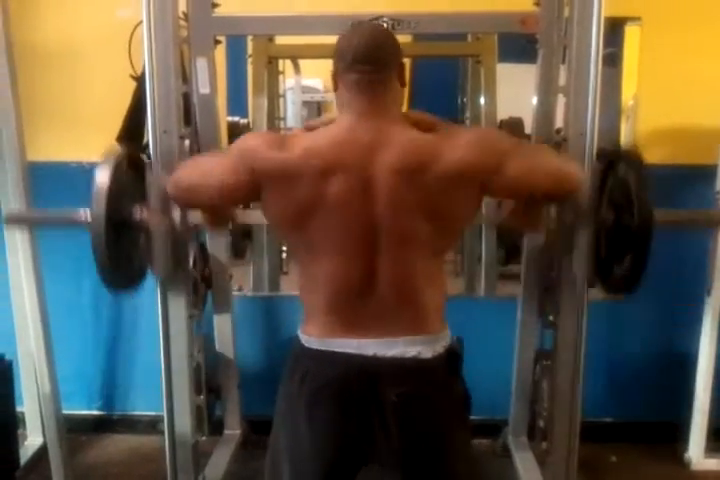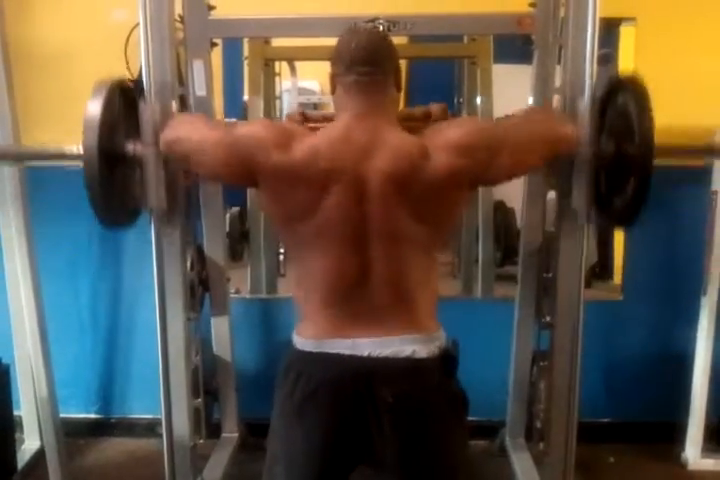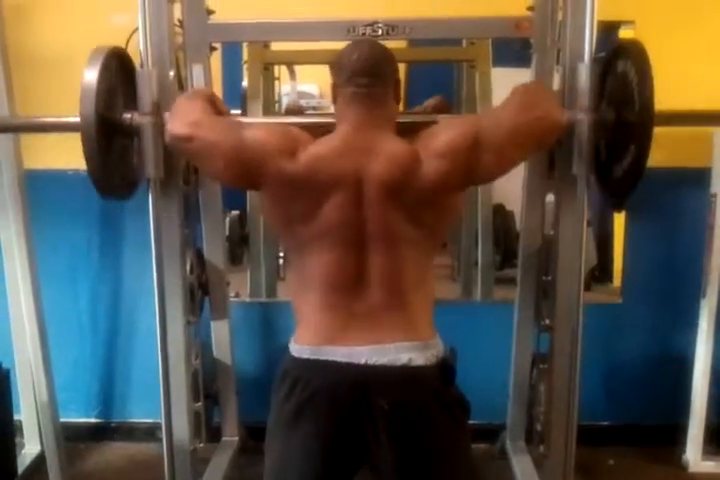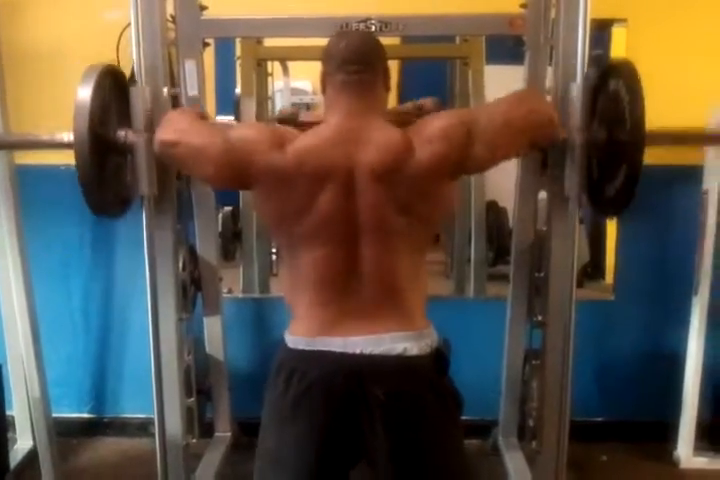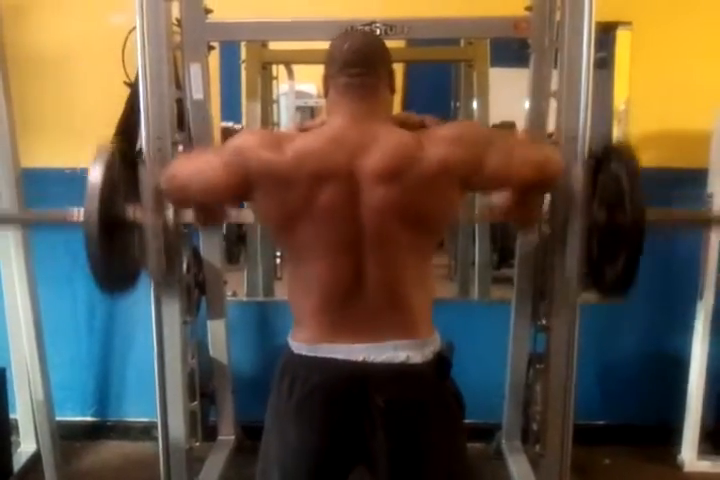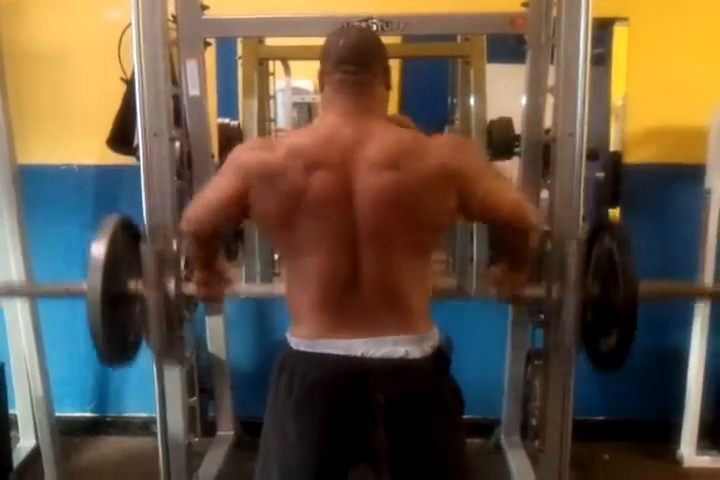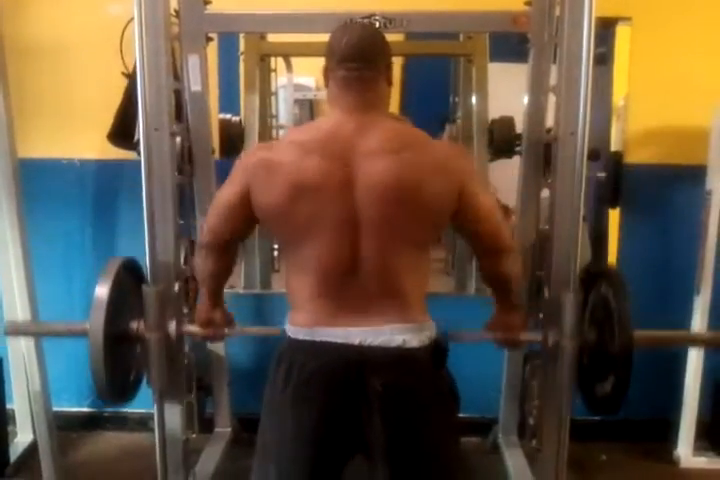
dt=0.2s
person 1, frame 1
left shoulder: (278, 159)
right shoulder: (459, 157)
left elbow: (182, 183)
right elbow: (569, 177)
left wrist: (216, 210)
right wrist: (526, 208)
left hip: (324, 366)
right hip: (420, 365)
person 1, frame 2
left shoulder: (278, 155)
right shoulder: (446, 157)
left elbow: (176, 136)
right elbow: (560, 131)
left hip: (318, 367)
right hip: (415, 366)
person 1, frame 3
left shoulder: (284, 162)
right shoulder: (437, 162)
left elbow: (183, 128)
right elbow: (545, 114)
left wrist: (204, 102)
left hip: (315, 374)
right hip: (412, 374)
person 1, frame 4
left shoulder: (272, 156)
right shoulder: (431, 149)
left elbow: (171, 137)
right elbow: (538, 115)
left wrist: (190, 115)
left hip: (310, 366)
right hip: (406, 365)
person 1, frame 5
left shoulder: (267, 157)
right shoulder: (441, 154)
left elbow: (176, 180)
right elbow: (546, 163)
left wrist: (208, 207)
right wrist: (524, 202)
left hip: (313, 371)
right hip: (409, 371)
person 1, frame 6
left shoulder: (263, 162)
right shoulder: (441, 160)
left elbow: (195, 227)
right elbow: (522, 220)
left wrist: (206, 269)
right wrist: (515, 268)
left hip: (312, 368)
right hip: (407, 368)
person 1, frame 7
left shoulder: (266, 161)
right shoulder: (442, 161)
left elbow: (212, 244)
right elbow: (500, 251)
left wrist: (209, 305)
right wrist: (509, 310)
left hip: (310, 359)
right hip: (405, 359)
